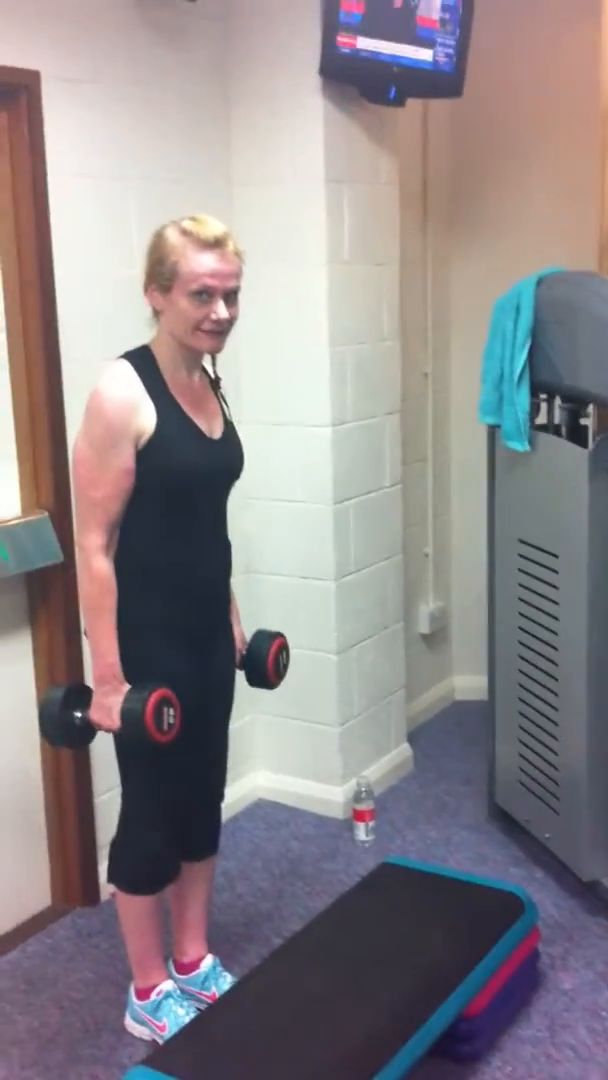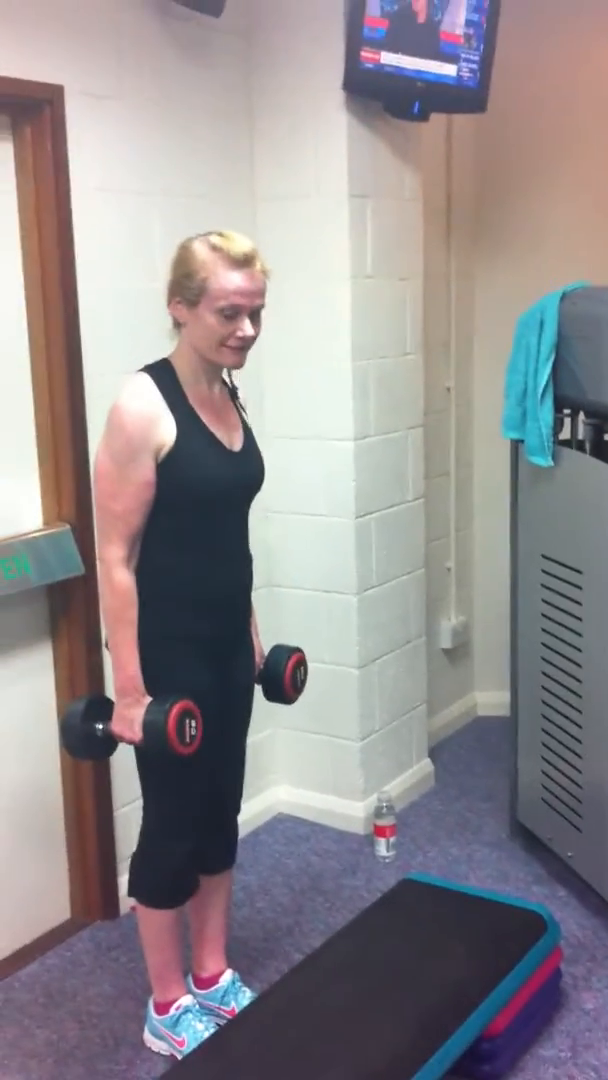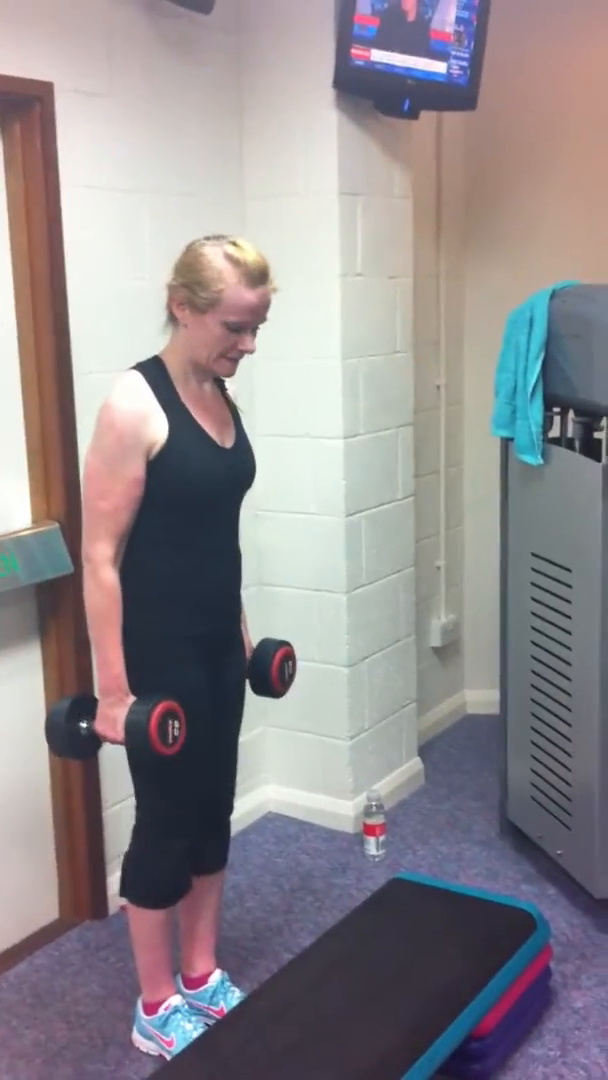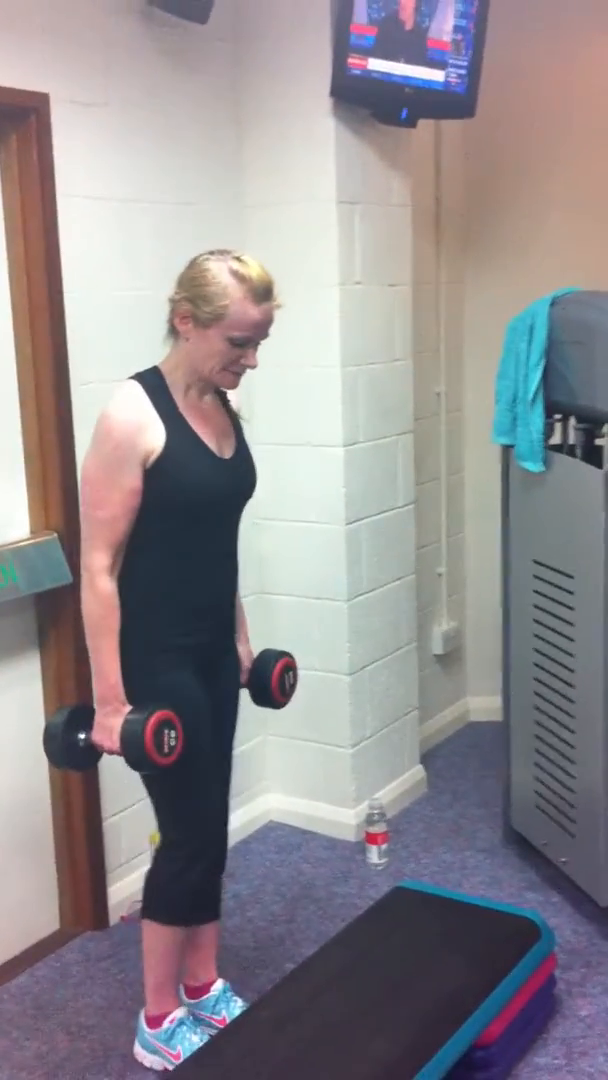
dt=0.3s
person 1, frame 1
left shoulder: (209, 383)
right shoulder: (122, 394)
right elbow: (94, 545)
left wrist: (232, 618)
right wrist: (107, 674)
left hip: (207, 632)
right hip: (147, 639)
left knee: (202, 797)
right knee: (153, 809)
left ankle: (194, 963)
right ankle: (148, 992)
person 1, frame 2
left shoulder: (230, 396)
right shoulder: (143, 406)
right elbow: (115, 558)
left wrist: (252, 634)
right wrist: (128, 687)
left hip: (227, 644)
right hip: (169, 651)
left knee: (219, 811)
right knee: (173, 821)
left ankle: (213, 978)
right ankle: (167, 1007)
person 1, frame 3
left shoulder: (219, 395)
right shoulder: (134, 404)
right elbow: (101, 557)
left wrist: (242, 629)
right wrist: (113, 686)
left hip: (219, 643)
right hip: (158, 651)
left knee: (212, 810)
right knee: (166, 821)
left ankle: (203, 977)
right ankle: (156, 1007)
person 1, frame 4
left shoulder: (222, 407)
right shoulder: (131, 415)
right elbow: (99, 567)
left wrist: (242, 638)
right wrist: (109, 696)
left hip: (213, 652)
right hip: (155, 659)
left knee: (210, 824)
right knee: (190, 832)
left ankle: (204, 988)
right ankle: (158, 1022)
